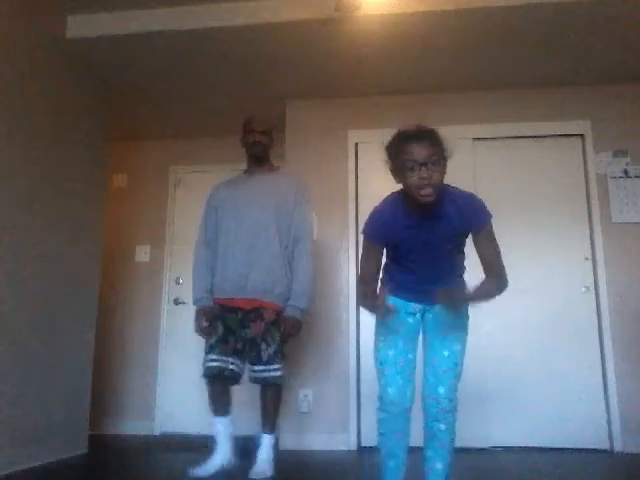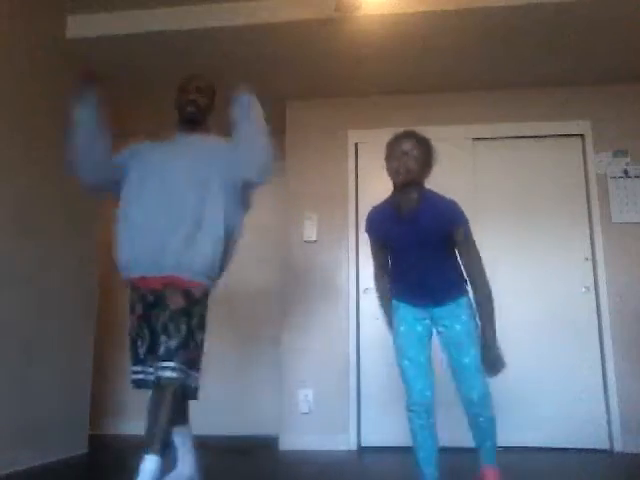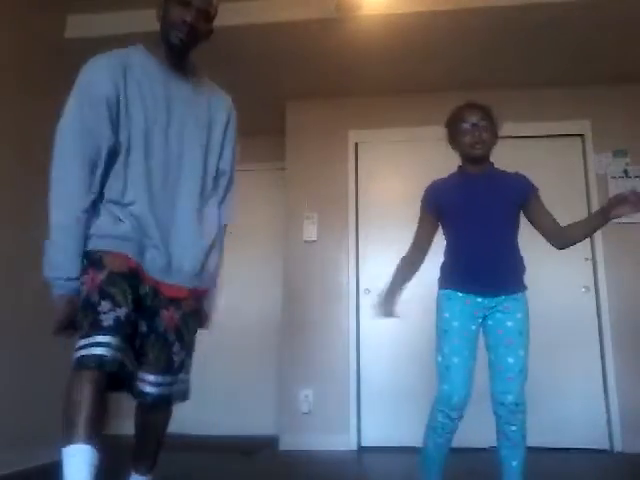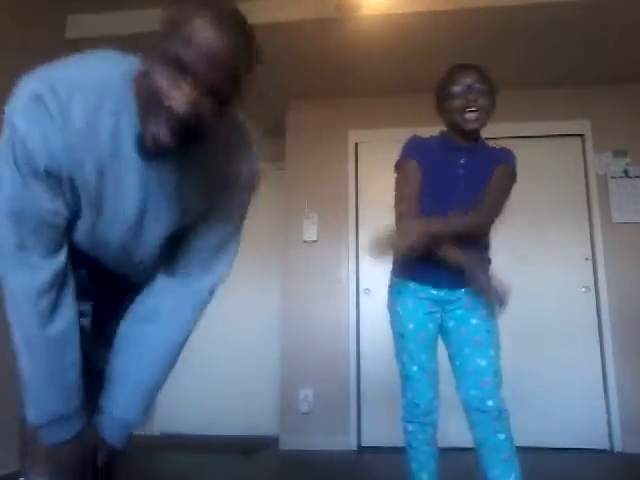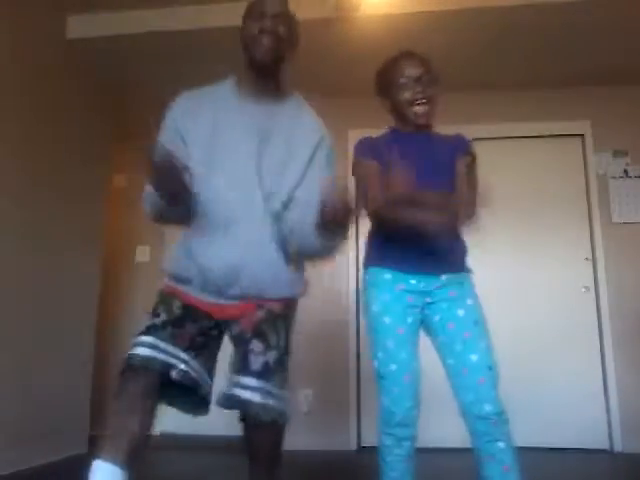
dt=1s
person 1, frame 1
left shoulder: (290, 189)
right shoulder: (221, 192)
left elbow: (302, 250)
right elbow: (206, 248)
left wrist: (298, 305)
right wrist: (202, 300)
left hip: (269, 299)
right hip: (224, 300)
left knee: (271, 375)
right knee: (216, 370)
right ankle: (223, 449)
person 1, frame 2
left shoulder: (226, 150)
right shoulder: (143, 152)
left elbow: (255, 169)
right elbow: (94, 172)
left wrist: (247, 107)
right wrist: (87, 108)
left hip: (186, 274)
right hip: (143, 271)
left knee: (172, 370)
right knee: (157, 369)
person 1, frame 3
left shoulder: (218, 106)
right shoulder: (109, 71)
left elbow: (217, 198)
right elbow: (74, 171)
left wrist: (202, 277)
right wrist: (64, 276)
left hip: (176, 267)
right hip: (111, 248)
left knee: (160, 386)
right knee: (95, 358)
person 1, frame 4
left shoulder: (232, 166)
right shoulder: (48, 103)
left elbow: (181, 293)
left wrist: (113, 424)
right wrist: (59, 423)
left hip: (136, 267)
right hip: (63, 243)
left knee: (102, 376)
person 1, frame 5
left shoulder: (308, 129)
right shoulder: (191, 108)
left elbow: (301, 227)
right elbow: (163, 203)
left wrist: (326, 225)
right wrist: (168, 192)
left hip: (265, 293)
right hip: (193, 279)
left knee: (261, 399)
right knee: (145, 364)
person 2, frame 1
left shoulder: (468, 207)
right shoulder: (383, 217)
left elbow: (498, 278)
right elbow: (366, 284)
left wrist: (462, 297)
right wrist: (373, 301)
left hip: (447, 303)
right hip: (399, 304)
left knee: (441, 402)
right knee: (392, 400)
person 2, frame 2
left shoulder: (446, 211)
right shoulder: (377, 218)
left elbow: (477, 277)
right elbow: (383, 276)
left wrist: (491, 342)
right wrist: (393, 322)
left hip: (453, 305)
right hip: (407, 310)
left knee: (475, 394)
right knee: (418, 401)
person 2, frame 3
left shoulder: (517, 185)
right shoulder: (439, 192)
left elbow: (559, 236)
right elbow: (417, 251)
left wrist: (608, 212)
right wrist: (393, 289)
left hip: (510, 298)
right hip: (458, 298)
left knee: (510, 399)
right knee: (450, 396)
person 2, frame 4
left shoulder: (500, 160)
right shoulder: (417, 151)
left elbow: (482, 217)
right elbow: (407, 220)
left wrist: (427, 228)
right wrist: (467, 263)
left hip: (468, 294)
right hip: (414, 289)
left knee: (486, 403)
right knee: (419, 406)
person 2, frame 5
left shoulder: (455, 147)
right shoulder: (372, 149)
left elbow: (463, 210)
right elbow: (378, 208)
left wrist: (416, 194)
right wrist: (429, 218)
left hip: (450, 280)
right hip: (390, 280)
left knee: (484, 404)
right knee: (398, 408)
